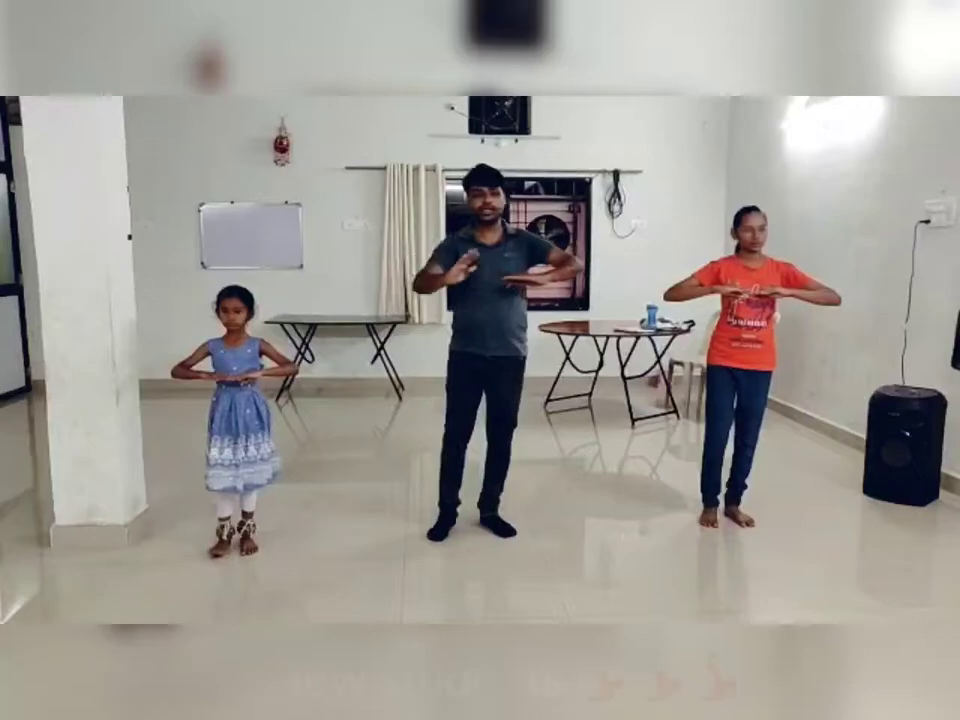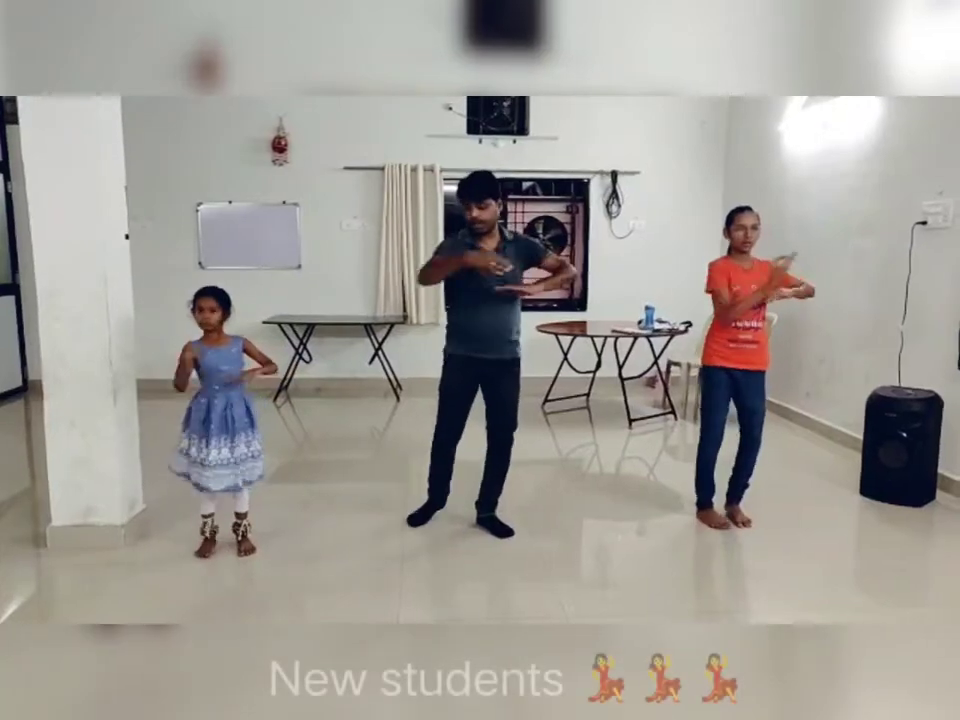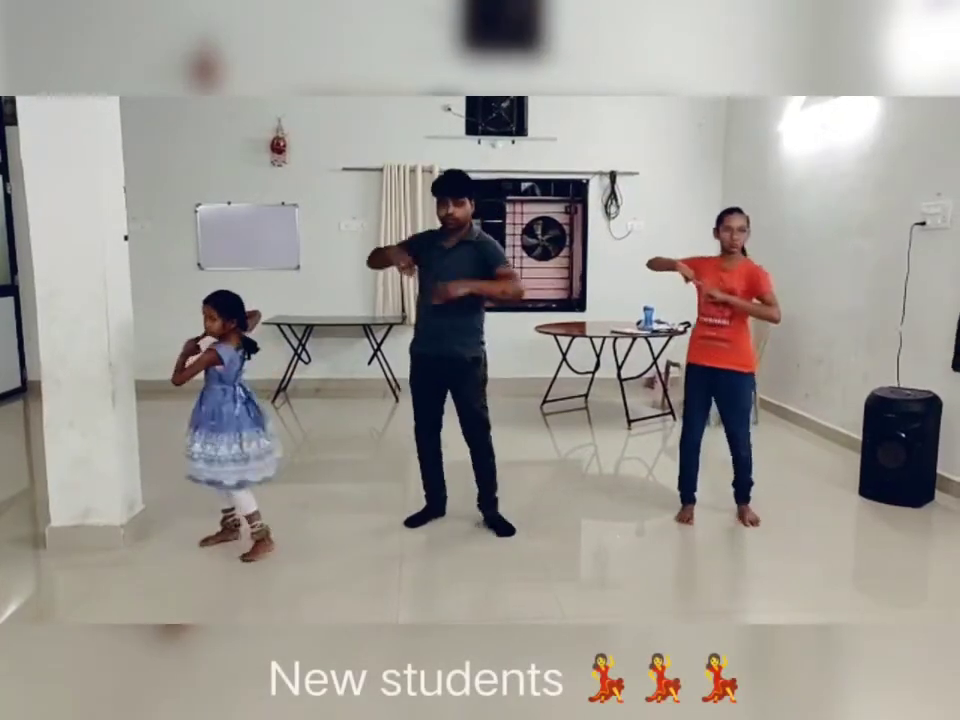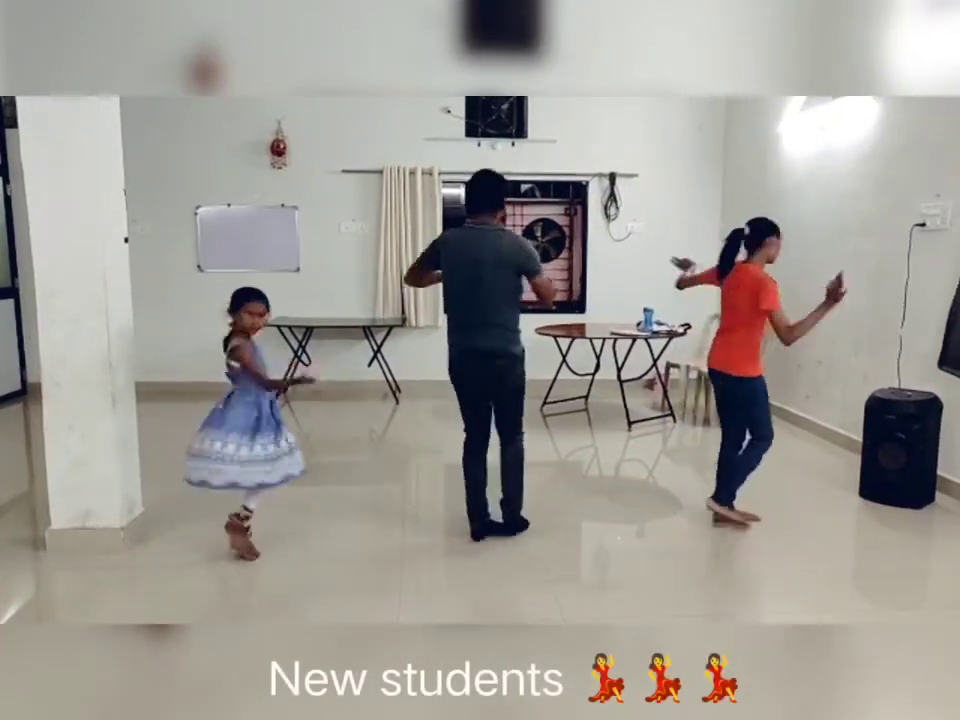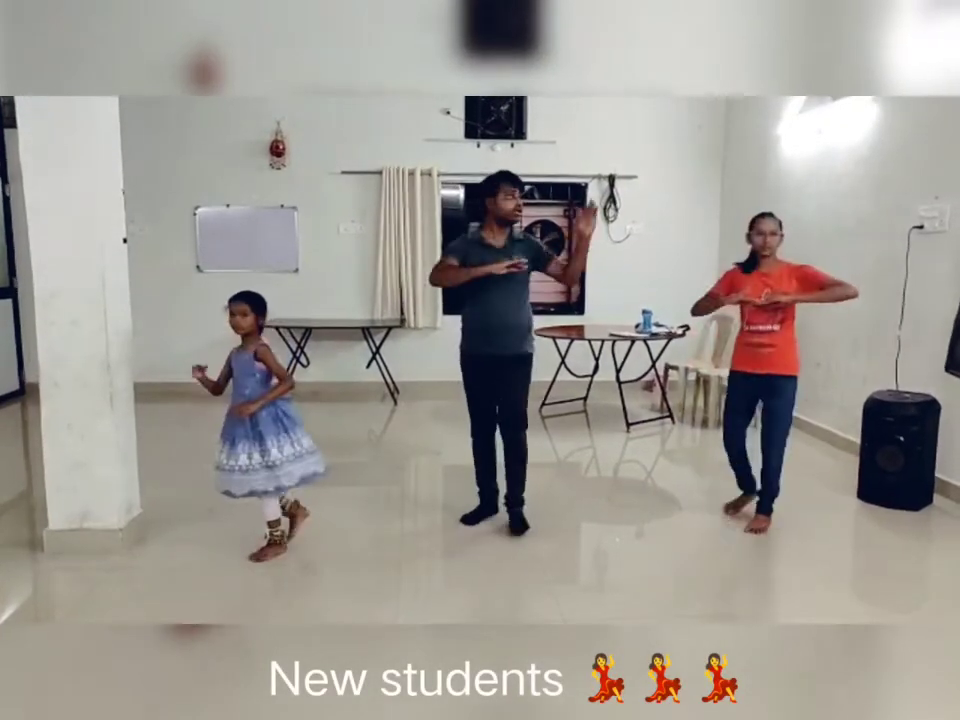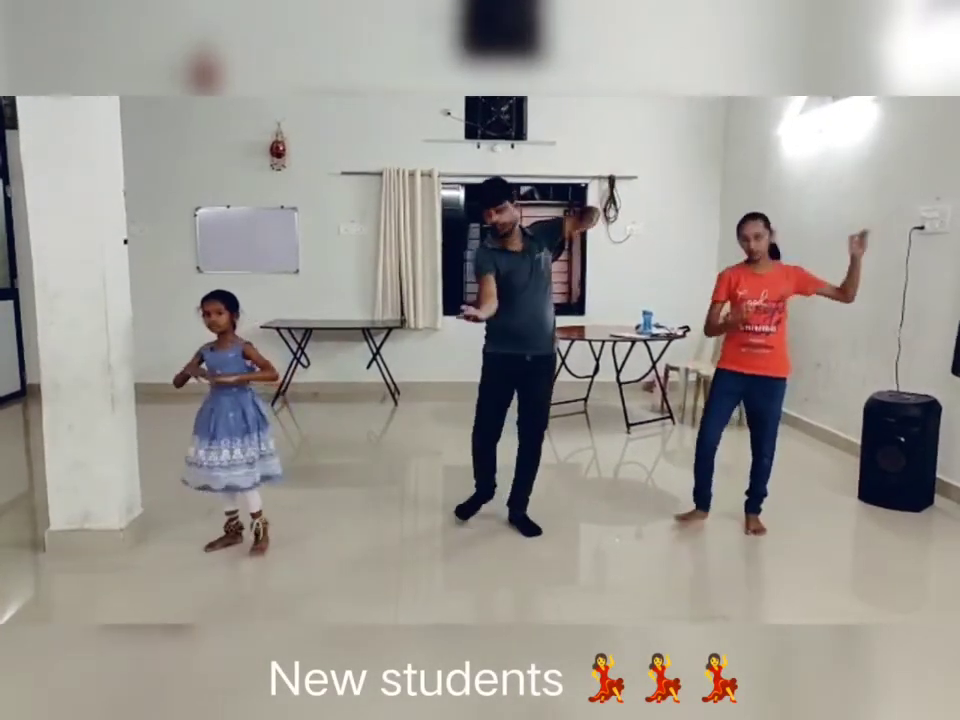
dt=0.5s
person 1, frame 1
left shoulder: (524, 241)
right shoulder: (455, 245)
left elbow: (574, 263)
right elbow: (420, 283)
left wrist: (542, 277)
right wrist: (447, 278)
left hip: (509, 356)
right hip: (465, 354)
left knee: (501, 435)
right knee: (456, 433)
left ankle: (490, 510)
right ankle: (447, 510)
person 1, frame 2
left shoulder: (520, 245)
right shoulder: (456, 246)
left elbow: (567, 269)
right elbow: (426, 275)
left wrist: (534, 287)
right wrist: (469, 261)
left hip: (505, 359)
right hip: (462, 358)
left knee: (502, 436)
right knee: (447, 432)
left ankle: (488, 510)
right ankle: (435, 499)
person 1, frame 3
left shoulder: (485, 246)
right shoulder: (425, 242)
left elbow: (514, 288)
right elbow: (373, 260)
left wrist: (468, 286)
right wrist: (395, 255)
left hip: (465, 357)
right hip: (425, 354)
left knee: (477, 431)
right knee: (425, 431)
left ankle: (490, 506)
right ankle: (435, 502)
person 1, frame 4
left shoulder: (448, 242)
right shoulder: (519, 246)
left elbow: (413, 278)
right elbow: (547, 296)
left hip: (463, 355)
right hip: (507, 354)
left knee: (476, 434)
right knee: (511, 433)
left ankle: (479, 518)
right ankle: (511, 514)
person 1, frame 5
left shoulder: (527, 245)
right shoulder: (464, 245)
left elbow: (570, 276)
right elbow: (438, 277)
left wrist: (582, 239)
right wrist: (487, 269)
left hip: (516, 354)
right hip: (477, 353)
left knee: (514, 429)
right knee: (481, 430)
left ankle: (515, 505)
right ankle: (487, 500)
person 1, frame 6
left shoulder: (544, 235)
right shoulder: (486, 254)
left elbow: (588, 217)
right elbow: (490, 298)
left wrist: (582, 219)
right wrist: (478, 314)
left hip: (542, 356)
right hip: (501, 356)
left knee: (532, 435)
right knee: (485, 430)
left ankle: (518, 508)
right ankle: (483, 489)
person 2, frame 1
left shoulder: (781, 270)
right shoulder: (721, 267)
left elbow: (834, 298)
right elbow: (671, 294)
left wrist: (788, 291)
right wrist: (715, 288)
left hip: (759, 367)
right hip: (722, 364)
left knee: (747, 439)
right knee: (716, 436)
left ankle: (734, 502)
right ankle: (710, 503)
person 2, frame 2
left shoulder: (767, 270)
right shoulder: (718, 268)
left elbow: (808, 290)
right elbow: (730, 310)
left wrist: (789, 288)
right wrist: (769, 281)
left hip: (753, 367)
right hip: (718, 365)
left knee: (751, 438)
right knee: (712, 436)
left ankle: (733, 502)
right ankle: (704, 504)
person 2, frame 3
left shoulder: (754, 272)
right shoulder: (701, 265)
left elbow: (775, 314)
right elbow: (652, 263)
left wrist: (727, 297)
right wrist: (676, 265)
left hip: (736, 368)
right hip: (699, 364)
left knee: (739, 437)
right knee: (691, 434)
left ankle: (743, 501)
right ankle: (687, 500)
person 2, frame 4
left shoulder: (730, 271)
right shoulder: (764, 283)
left elbow: (684, 283)
right elbow: (787, 336)
left wrist: (687, 269)
right wrist: (826, 305)
left hip: (720, 366)
right hip: (744, 371)
left knee: (733, 436)
right knee: (761, 438)
left ankle: (725, 502)
right ankle: (722, 498)
person 2, frame 5
left shoulder: (798, 273)
right shoulder: (736, 276)
left elbow: (849, 291)
right elbow: (697, 310)
left wrist: (793, 297)
right wrist: (726, 299)
left hip: (781, 373)
right hip: (742, 370)
left knee: (773, 442)
right knee: (732, 437)
left ankle: (765, 509)
right ankle: (747, 490)
person 2, frame 6
left shoulder: (792, 275)
right shoulder: (729, 276)
left elbow: (846, 295)
right elbow: (710, 326)
left wrist: (855, 258)
right wrist: (733, 321)
left hip: (771, 375)
right hip: (731, 372)
left knee: (763, 447)
right knee: (707, 437)
left ankle: (753, 510)
right ankle: (701, 504)
person 3, frame 1
left shoulder: (257, 345)
right shoulder: (212, 347)
left elbow: (292, 367)
right elbow: (176, 371)
left wrist: (260, 373)
right wrist: (206, 375)
left hip: (250, 412)
right hip: (224, 413)
left knee: (250, 472)
right knee: (223, 472)
left ankle: (246, 531)
right ankle: (224, 533)
person 3, frame 2
left shoulder: (239, 344)
right shoulder: (193, 349)
left elbow: (271, 365)
right elbow: (180, 386)
left wrist: (254, 371)
right wrist: (186, 364)
left hip: (237, 413)
right hip: (207, 414)
left knee: (241, 474)
right knee: (206, 475)
left ankle: (242, 532)
right ankle: (208, 533)
person 3, frame 3
left shoulder: (215, 353)
right shoulder: (238, 342)
left elbow: (178, 379)
right elbow: (256, 314)
left wrist: (185, 353)
left hip: (224, 415)
right hip: (231, 411)
left knee: (231, 477)
right knee: (223, 475)
left ankle: (261, 536)
right ankle: (230, 526)
person 3, frame 4
left shoulder: (238, 344)
right shoulder: (241, 348)
right elbow: (266, 381)
right wrist: (292, 381)
left hip: (260, 414)
right hip: (244, 416)
left knee: (253, 475)
right knee: (255, 478)
left ankle: (240, 522)
right ankle: (240, 522)
person 3, frame 5
left shoulder: (260, 351)
right shoulder: (235, 354)
left elbow: (287, 382)
right elbow: (218, 389)
left wrist: (256, 404)
right wrist: (202, 378)
left hip: (265, 423)
right hip: (246, 424)
left knee: (266, 481)
right knee: (263, 480)
left ankle: (277, 540)
right ankle: (292, 507)
person 3, frame 6
left shoulder: (243, 348)
right shoulder: (205, 352)
left elbow: (273, 374)
right elbow: (177, 383)
left wrist: (236, 378)
right wrist: (191, 372)
left hip: (243, 417)
right hip: (216, 418)
left knee: (244, 480)
right knee: (222, 478)
left ankle: (260, 525)
right ankle: (234, 529)
